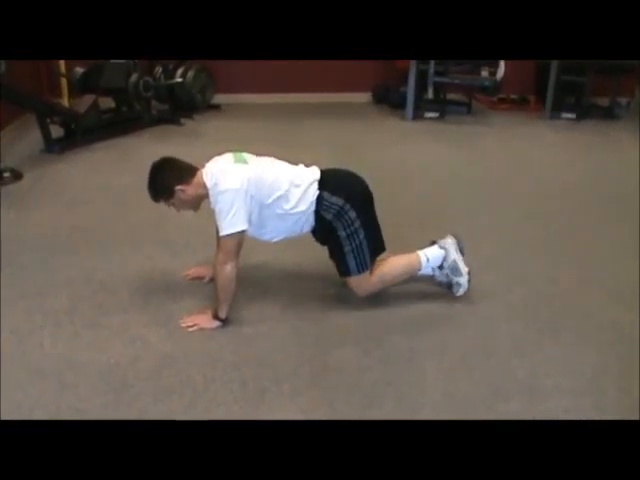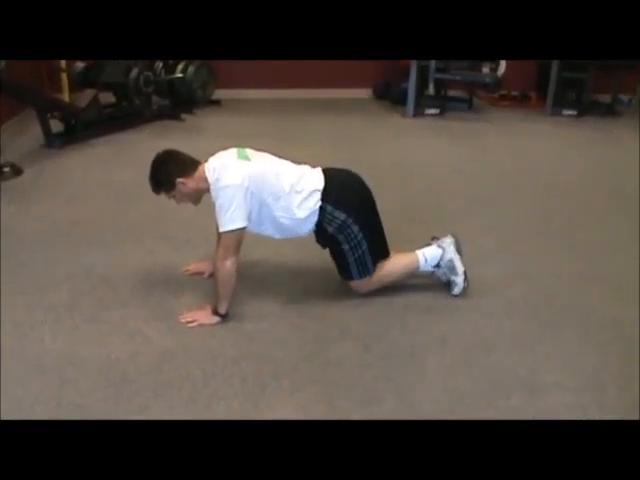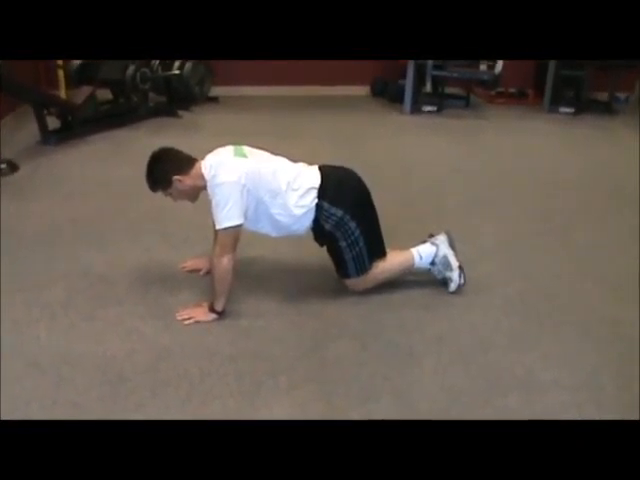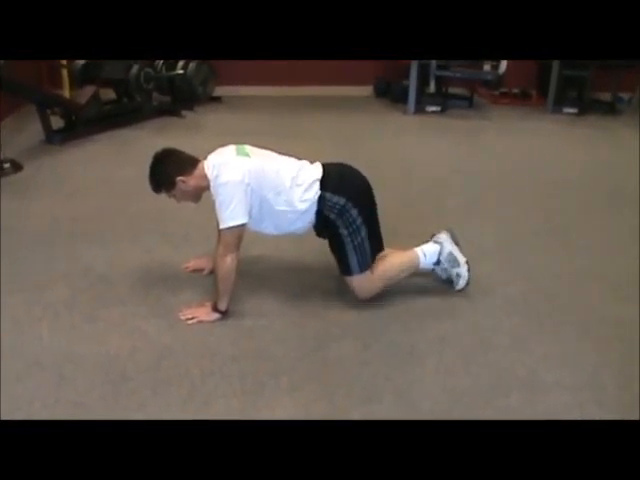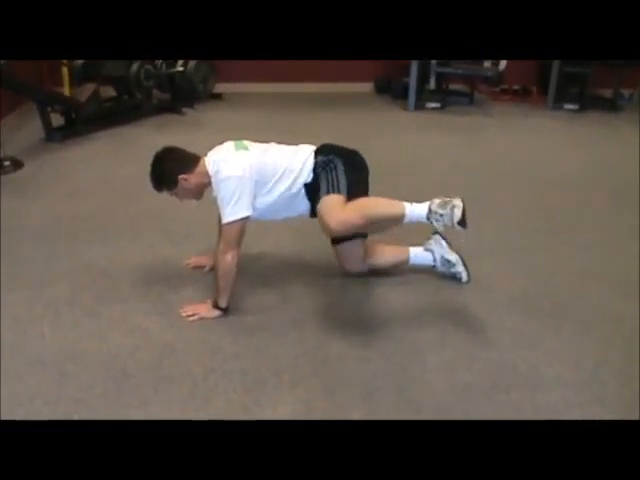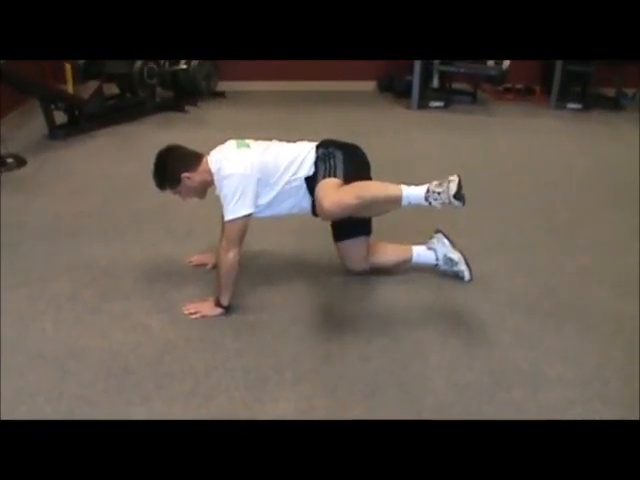
dt=0.4s
person 1, frame 1
left shoulder: (226, 189)
right shoulder: (216, 170)
left elbow: (229, 259)
right elbow: (225, 238)
left wrist: (219, 315)
right wrist: (215, 268)
left hip: (338, 202)
right hip: (327, 195)
left knee: (364, 286)
right knee: (359, 269)
left ankle: (438, 255)
right ankle: (434, 261)
person 1, frame 2
left shoulder: (227, 184)
right shoulder: (220, 164)
left elbow: (229, 254)
right elbow: (226, 234)
left wrist: (218, 311)
right wrist: (215, 263)
left hip: (337, 207)
right hip: (331, 191)
left knee: (364, 282)
right knee: (366, 266)
left ankle: (436, 255)
right ankle: (435, 256)
person 1, frame 3
left shoulder: (224, 182)
right shoulder: (218, 162)
left elbow: (226, 252)
left wrist: (215, 308)
right wrist: (211, 260)
left hip: (334, 203)
right hip: (328, 187)
left knee: (359, 280)
right knee: (360, 265)
left ankle: (431, 253)
right ankle: (432, 253)
person 1, frame 4
left shoulder: (227, 181)
right shoulder: (219, 162)
left elbow: (230, 252)
left wrist: (218, 308)
right wrist: (214, 259)
left hip: (337, 197)
right hip: (328, 187)
left knee: (365, 286)
right knee: (362, 264)
left ankle: (436, 251)
right ankle: (436, 253)
person 1, frame 5
left shoulder: (230, 175)
right shoulder: (218, 160)
left elbow: (231, 248)
right elbow: (227, 221)
left wrist: (219, 305)
right wrist: (216, 257)
left hip: (332, 165)
right hip: (323, 170)
left knee: (336, 223)
right knee: (354, 263)
left ankle: (429, 210)
right ankle: (432, 253)
person 1, frame 6
left shoulder: (232, 173)
right shoulder: (221, 159)
left elbow: (232, 246)
right elbow: (230, 229)
left wrist: (221, 303)
right wrist: (218, 255)
left hip: (334, 159)
right hip: (325, 166)
left knee: (330, 205)
right knee: (357, 263)
left ankle: (427, 193)
right ankle: (434, 252)
